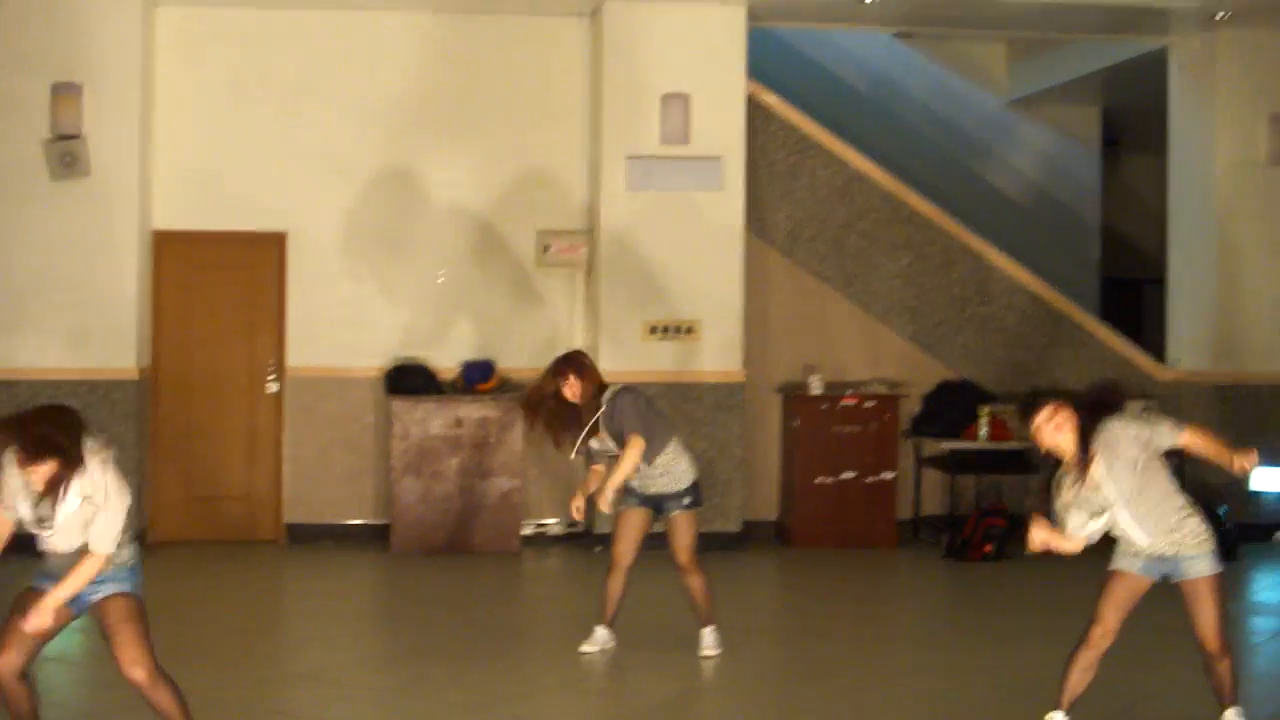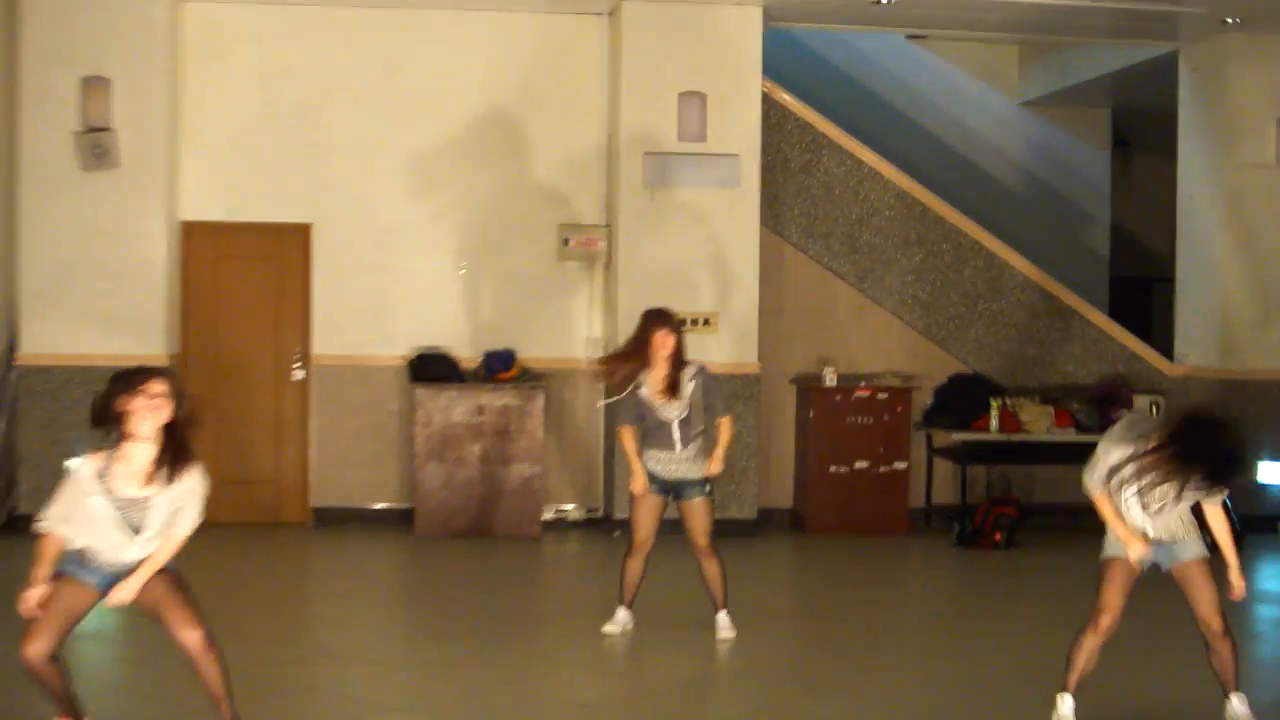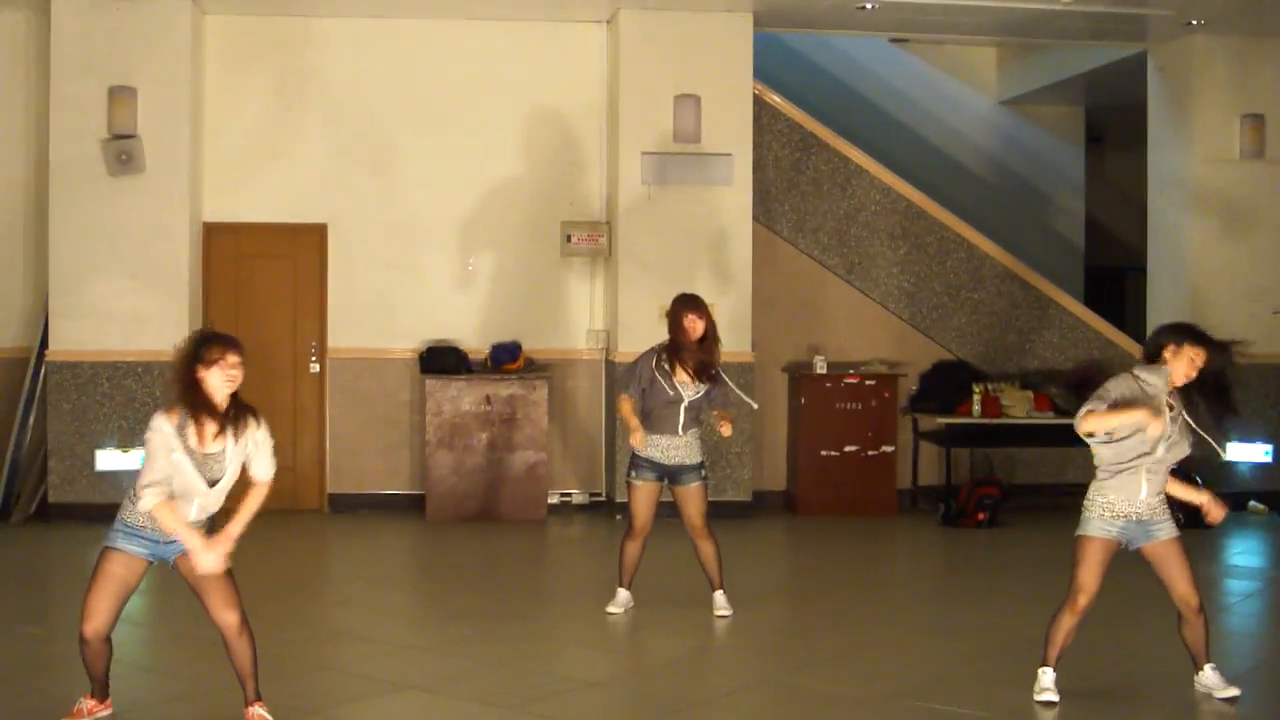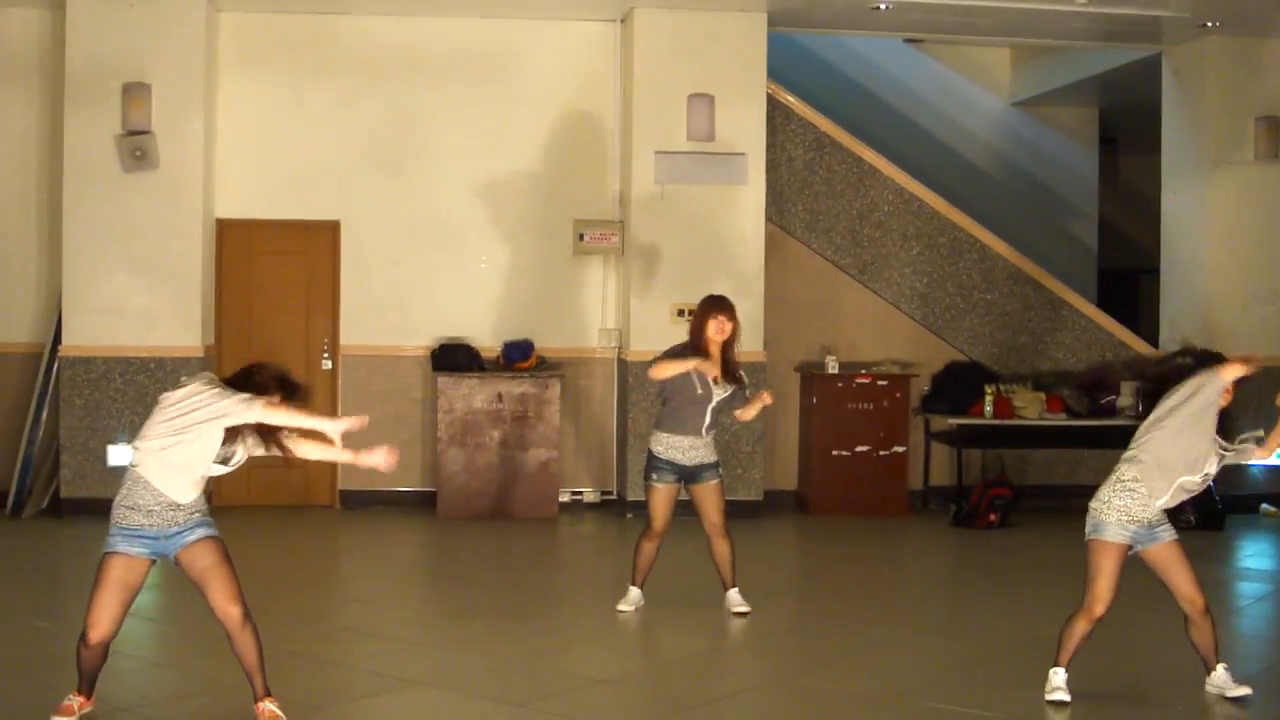
dt=0.3s
person 1, frame 1
left shoulder: (98, 480)
left elbow: (100, 551)
left wrist: (51, 597)
left hip: (110, 570)
right hip: (55, 572)
left knee: (139, 670)
person 1, frame 2
left shoulder: (186, 475)
right shoulder: (89, 472)
left elbow: (182, 529)
right elbow: (55, 526)
left wrist: (139, 579)
right wrist: (39, 580)
left hip: (147, 568)
right hip: (89, 562)
left knee: (194, 636)
right knee: (34, 650)
person 1, frame 3
left shoulder: (247, 424)
right shoulder: (166, 427)
left elbow: (263, 479)
right elbow: (153, 498)
left wrist: (230, 533)
right wrist: (197, 547)
left hip: (194, 527)
right hip: (139, 527)
left knee: (231, 617)
right knee: (92, 629)
person 1, frame 4
left shoulder: (242, 427)
right shoulder: (204, 395)
left elbow: (290, 443)
right elbow: (259, 408)
left wrist: (358, 456)
right wrist: (327, 423)
left hip: (188, 520)
right hip: (135, 520)
left knee: (234, 613)
right knee: (96, 634)
person 2, frame 1
left shoulder: (1117, 431)
right shoulder: (1068, 489)
left elbow: (1189, 436)
right elbow: (1073, 540)
left wrist: (1230, 457)
right wrist: (1047, 537)
left hip: (1190, 543)
right hip: (1135, 551)
left knee: (1213, 645)
right knee: (1097, 638)
person 2, frame 2
left shoulder: (1199, 469)
right shoulder: (1122, 443)
left elbow: (1214, 510)
right elbow: (1096, 486)
left wrist: (1233, 566)
right wrist: (1124, 531)
left hip: (1180, 536)
right hip: (1129, 536)
left knee: (1215, 626)
right knee: (1103, 620)
person 2, frame 3
left shoulder: (1179, 415)
right shoulder: (1129, 386)
right elbow: (1084, 424)
left wrist: (1201, 498)
right wrist: (1141, 413)
left hip: (1152, 516)
right hip: (1106, 510)
left knee: (1190, 601)
right knee: (1080, 599)
left ankle: (1205, 672)
right ankle: (1046, 674)
person 2, frame 4
left shoulder: (1213, 443)
right shoulder: (1193, 398)
right elbow: (1230, 368)
right wrist: (1237, 368)
left hip: (1153, 519)
right hip: (1117, 509)
left knee: (1197, 603)
right knee: (1095, 607)
left ankle: (1217, 675)
right ankle: (1057, 675)
person 3, frame 1
left shoulder: (620, 400)
right shoulder: (585, 420)
left elbow: (636, 446)
right elbow: (598, 468)
left wrist: (609, 488)
right wrist: (583, 493)
left hip: (676, 483)
right hip: (637, 487)
left knee: (685, 562)
right knee: (619, 561)
left ankle: (709, 631)
right ankle: (604, 631)
person 3, frame 2
left shoulder: (697, 377)
right shoulder: (636, 383)
left elbow: (724, 420)
right elbow: (626, 428)
left wrist: (719, 454)
right wrist: (636, 469)
left hip: (694, 472)
right hip: (652, 471)
left knee: (703, 546)
right knee: (639, 544)
left ankle: (722, 614)
right ankle: (623, 612)
person 3, frame 3
left shoulder: (710, 366)
right shoulder: (654, 359)
left elbow: (718, 409)
right elbow: (624, 396)
left wrist: (724, 423)
right wrist: (634, 426)
left hip: (689, 457)
right hip: (648, 455)
left knee: (699, 529)
right knee: (638, 528)
left ankle: (719, 594)
right ankle: (623, 593)
person 3, frame 4
left shoulder: (731, 369)
right shoulder: (684, 353)
left elbow: (742, 412)
right elbow: (654, 371)
left wrist: (759, 402)
right wrist: (697, 362)
left hip: (704, 457)
right hip: (666, 453)
left knee: (717, 527)
right knee: (656, 529)
left ankle: (732, 592)
right ankle: (635, 591)
